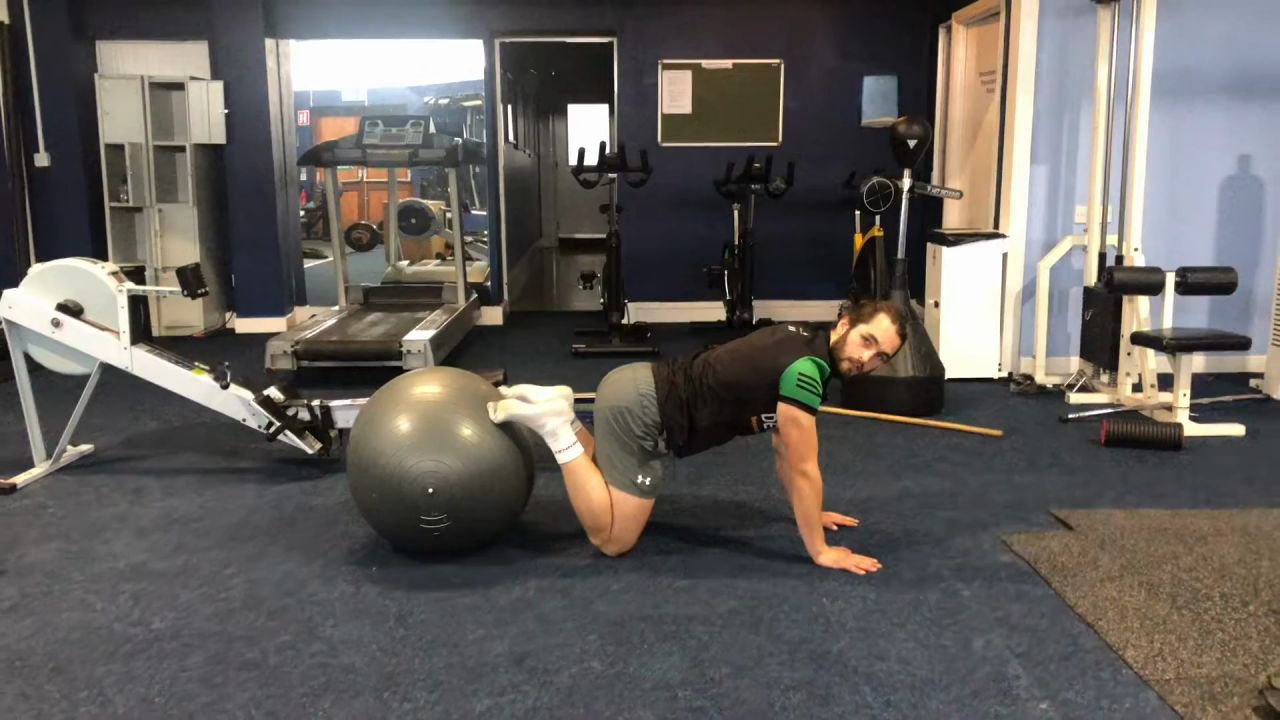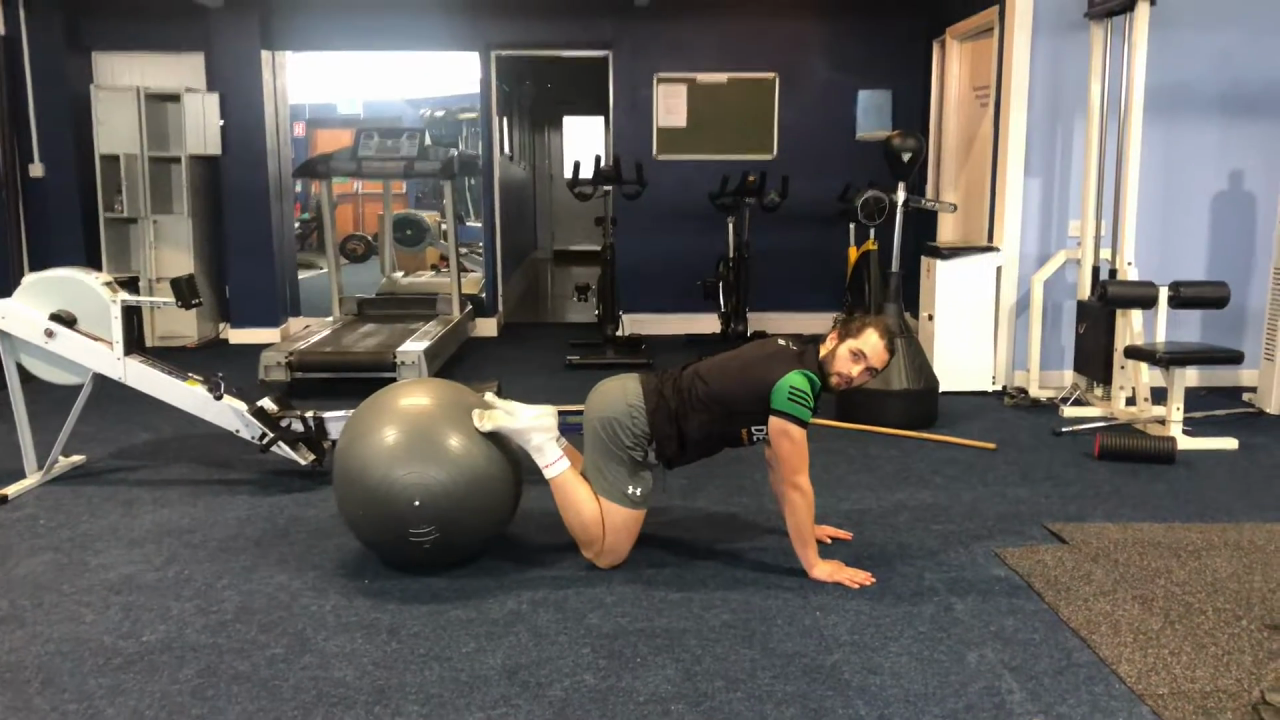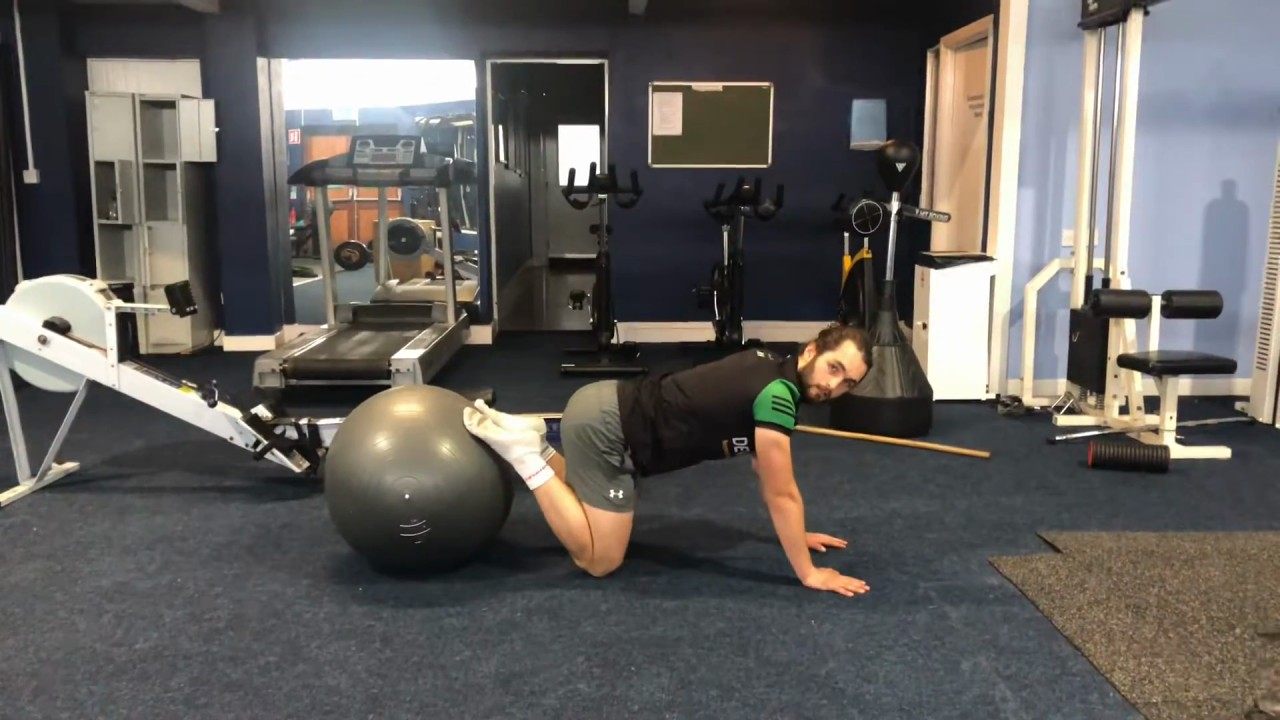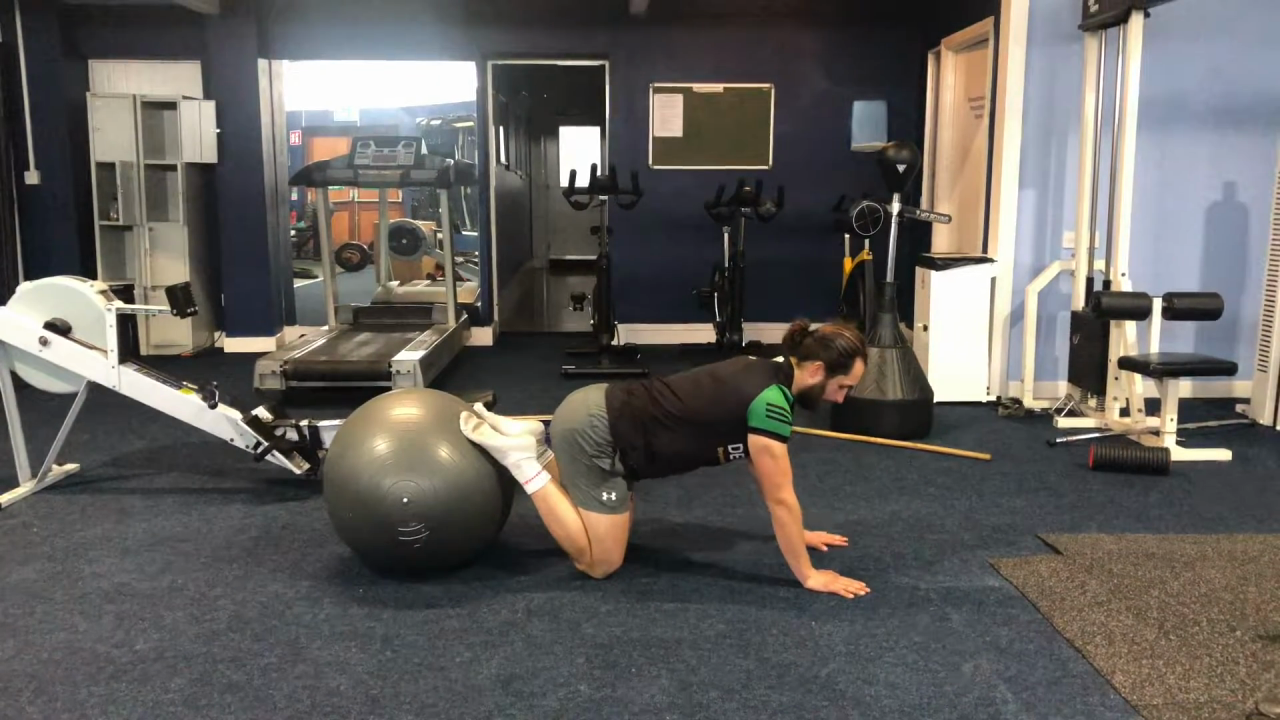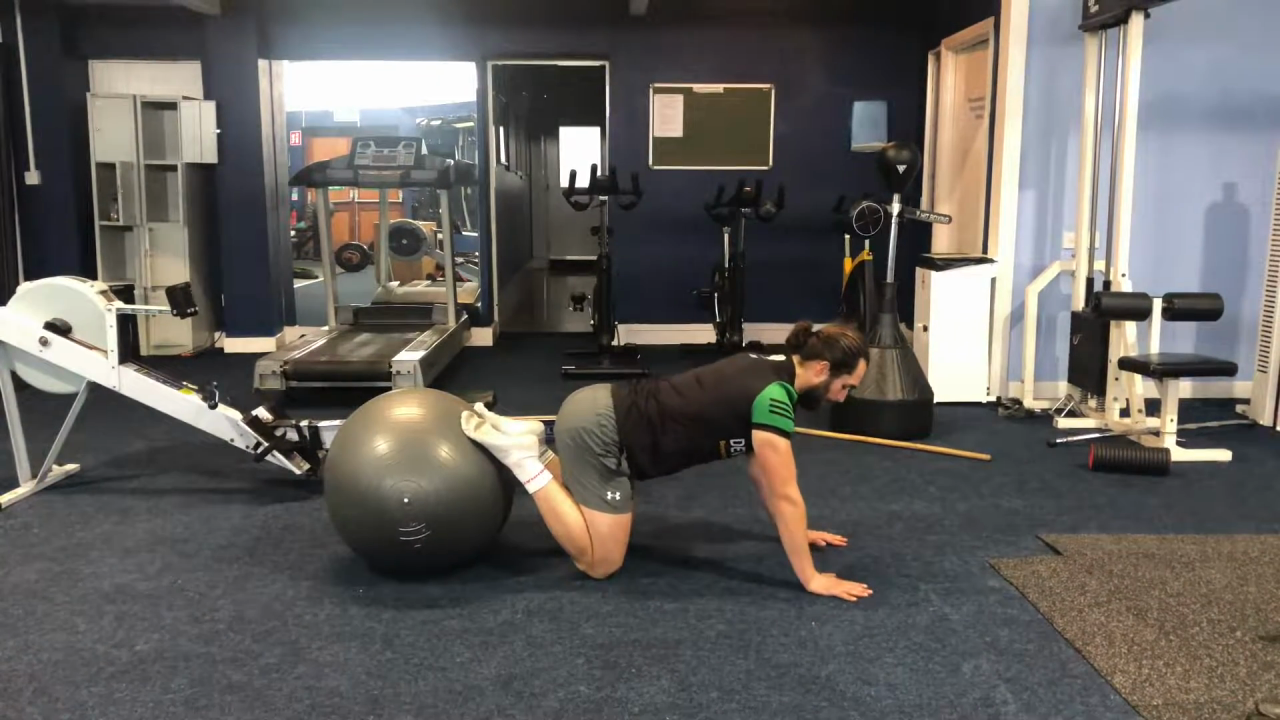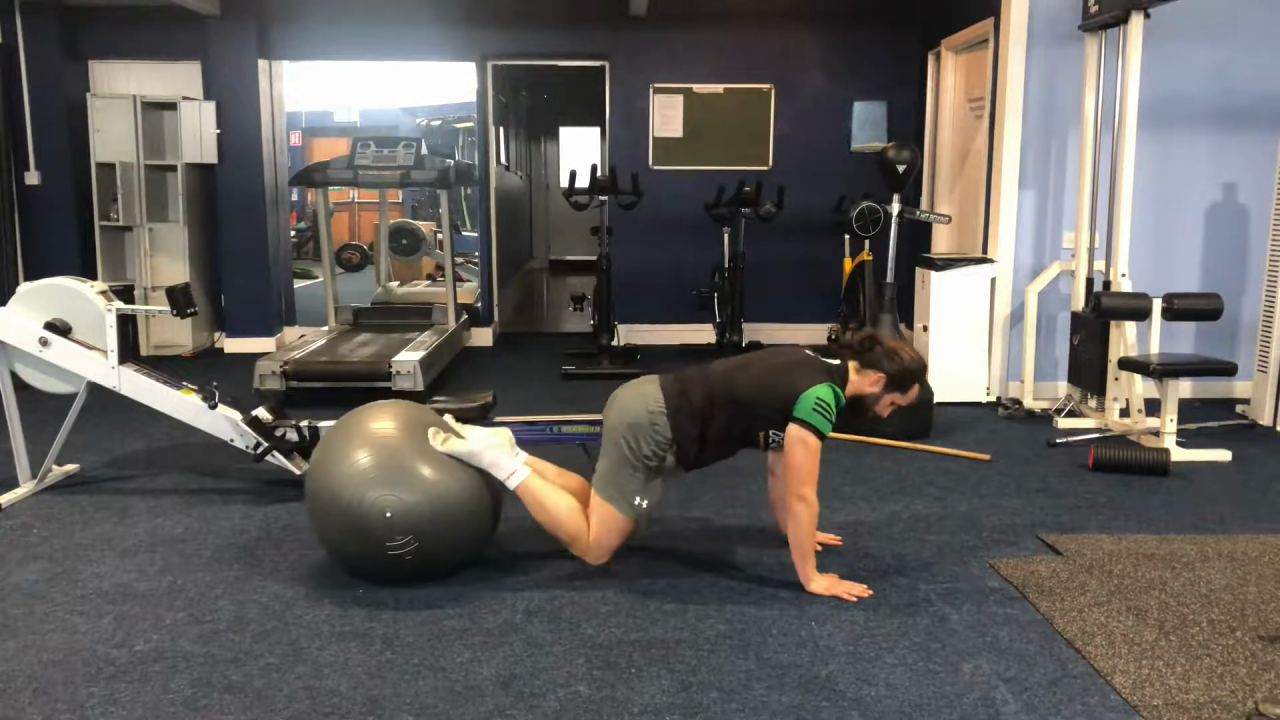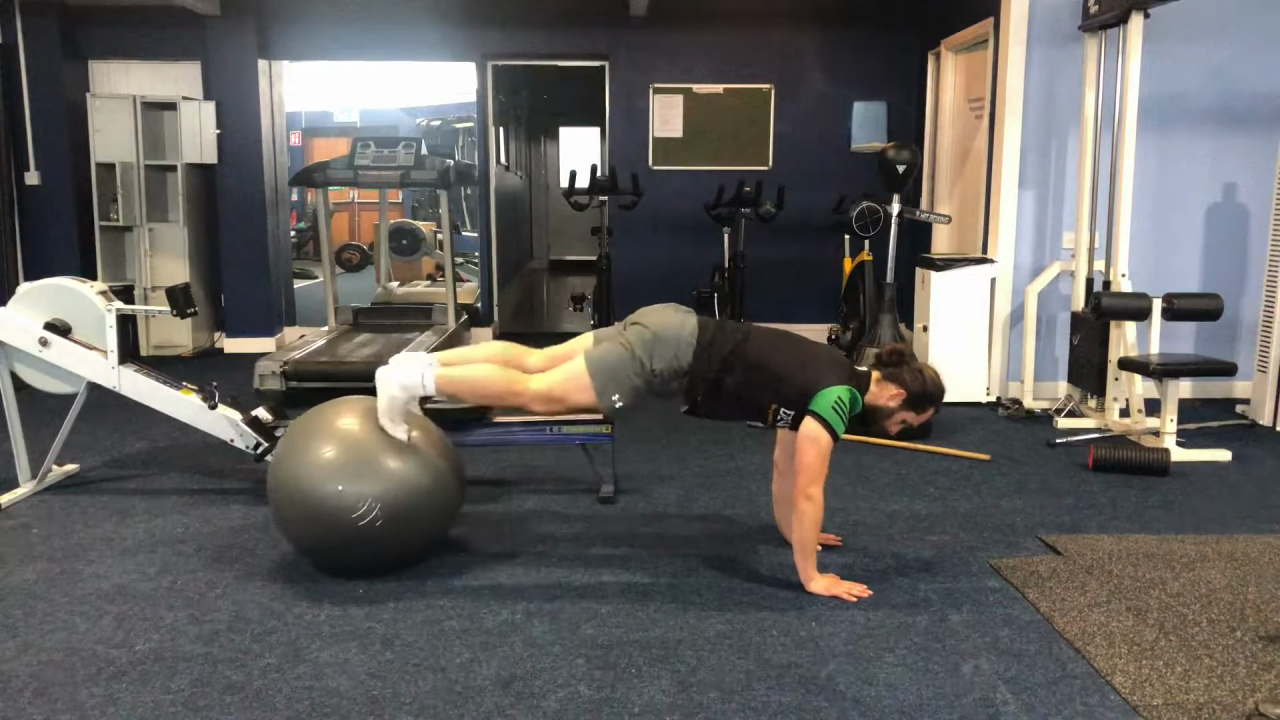
dt=0.7s
person 1, frame 1
left shoulder: (803, 343)
right shoulder: (805, 370)
left elbow: (783, 448)
right elbow: (803, 468)
left wrist: (809, 513)
right wrist: (820, 551)
left hip: (640, 387)
right hip: (642, 409)
left knee: (613, 496)
right knee: (613, 537)
left ankle: (555, 409)
right ankle: (554, 424)
person 1, frame 2
left shoulder: (792, 356)
right shoulder: (796, 384)
left elbow: (776, 460)
right elbow: (795, 482)
left wrist: (804, 527)
right wrist: (814, 564)
left hip: (628, 398)
right hip: (628, 419)
left knee: (603, 508)
right knee: (606, 551)
left ankle: (539, 426)
right ankle: (541, 439)
person 1, frame 3
left shoulder: (774, 370)
right shoulder: (777, 395)
left elbow: (765, 470)
right elbow: (782, 493)
left wrist: (796, 534)
right wrist: (808, 573)
left hip: (606, 405)
right hip: (605, 427)
left knee: (601, 520)
right knee: (600, 559)
left ankle: (529, 439)
right ankle: (523, 451)
person 1, frame 4
left shoulder: (767, 374)
right shoulder: (771, 399)
left elbow: (764, 472)
right elbow: (780, 497)
left wrist: (797, 533)
right wrist: (808, 576)
left hip: (597, 411)
right hip: (593, 432)
left knee: (613, 521)
right knee: (601, 562)
left ankle: (524, 440)
right ankle: (519, 455)
person 1, frame 5
left shoulder: (768, 372)
right shoulder: (774, 397)
left elbow: (761, 472)
right elbow: (786, 495)
left wrist: (797, 533)
right wrist: (811, 578)
left hip: (597, 411)
right hip: (598, 431)
left knee: (602, 523)
right knee: (601, 562)
left ankle: (526, 442)
right ankle: (521, 455)
person 1, frame 6
left shoulder: (816, 369)
right shoulder: (819, 398)
left elbow: (777, 466)
right elbow: (800, 495)
left wrist: (794, 533)
right wrist: (810, 576)
left hip: (645, 401)
right hip: (648, 425)
left knee: (599, 506)
right knee: (592, 548)
left ankle: (497, 448)
right ankle: (495, 455)
person 1, frame 7
left shoulder: (823, 383)
right shoulder: (838, 398)
left elbow: (784, 465)
right elbow: (807, 491)
left wrist: (794, 534)
right wrist: (812, 577)
left hip: (672, 329)
right hip: (670, 350)
left knee: (534, 364)
right knee: (537, 395)
left ankle: (419, 363)
right ankle: (412, 381)
